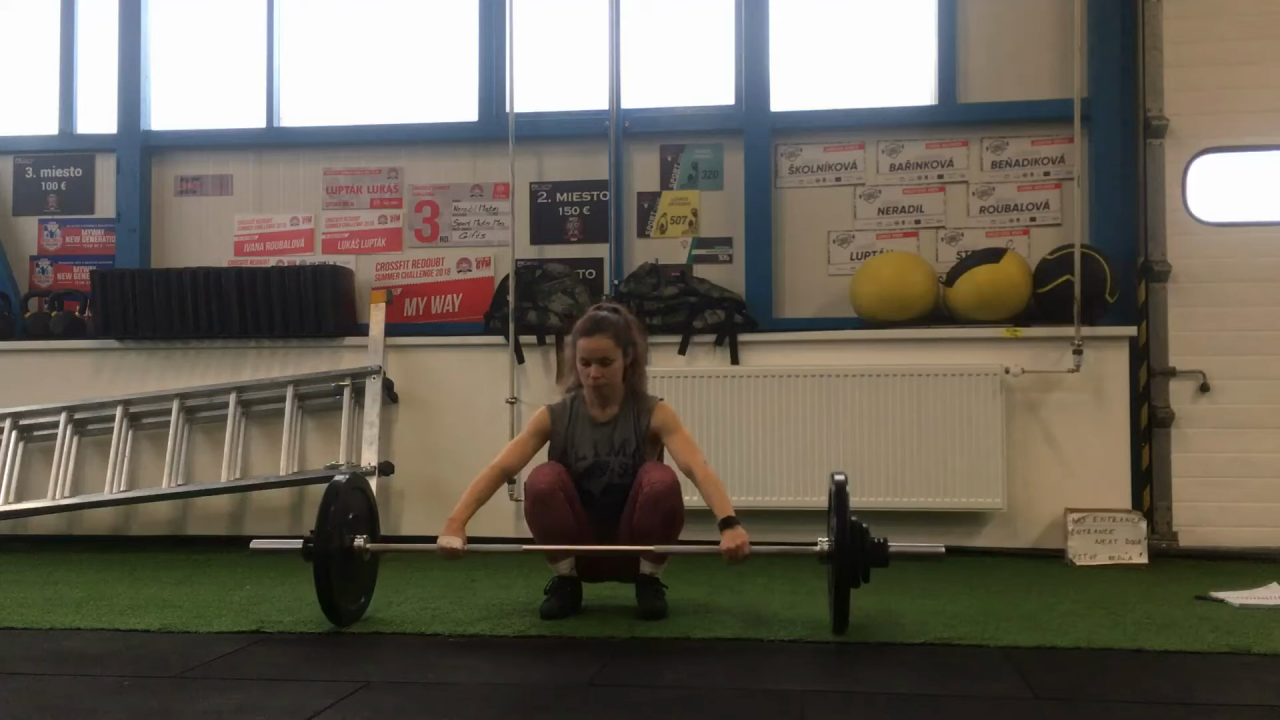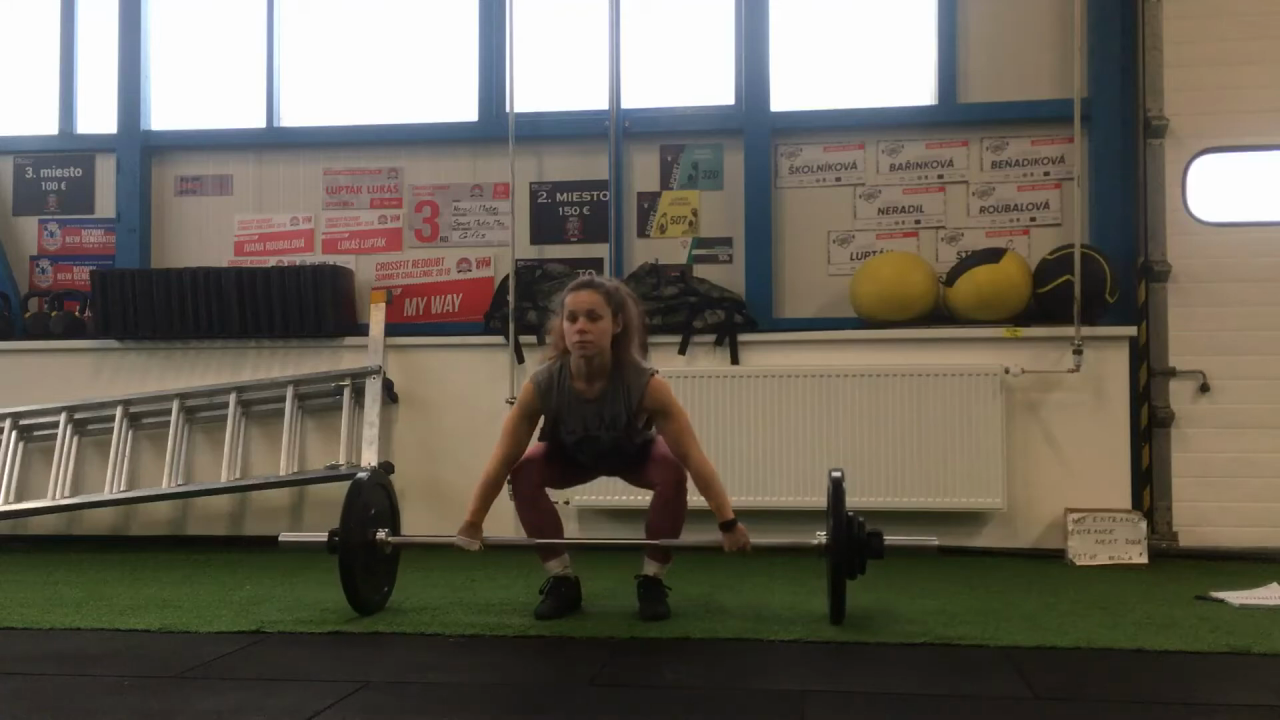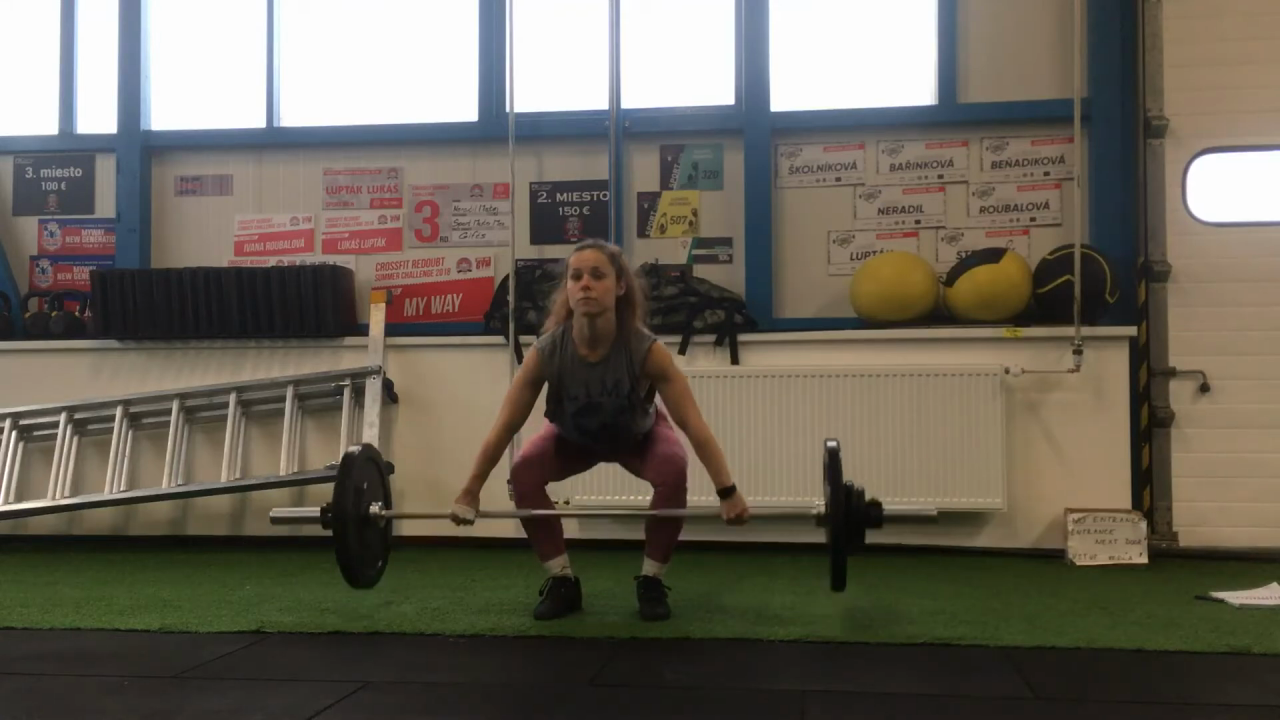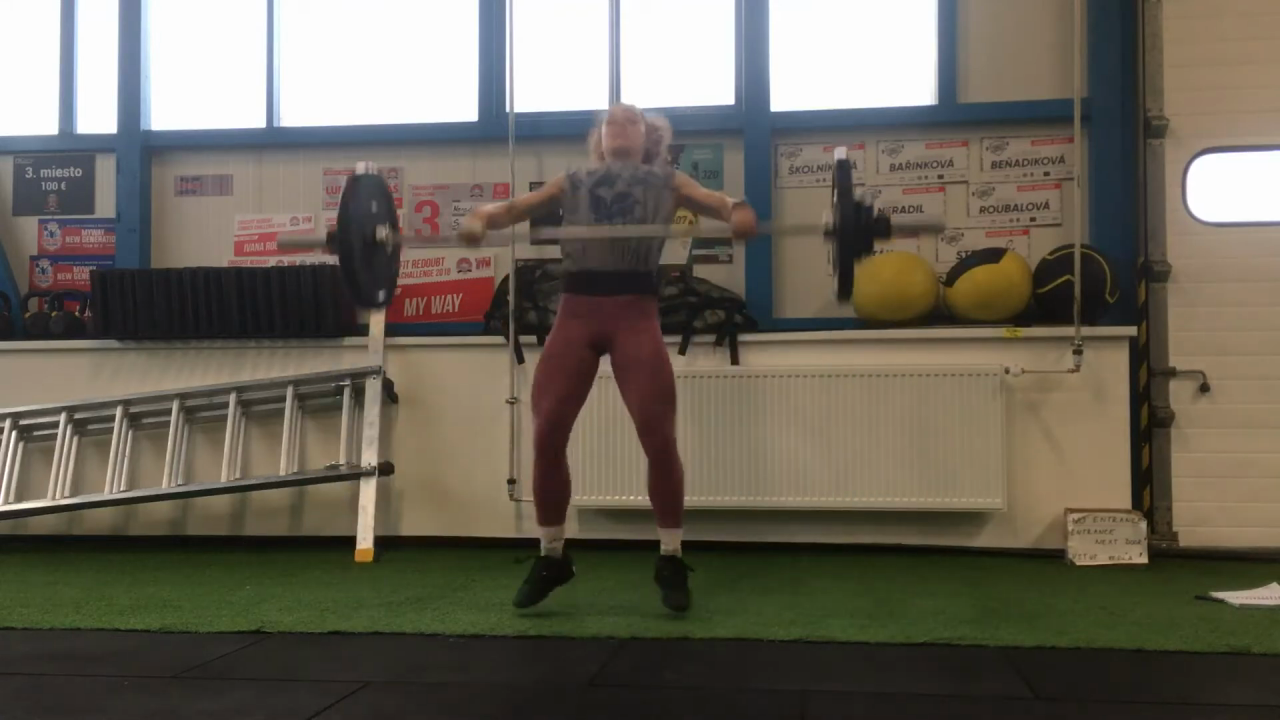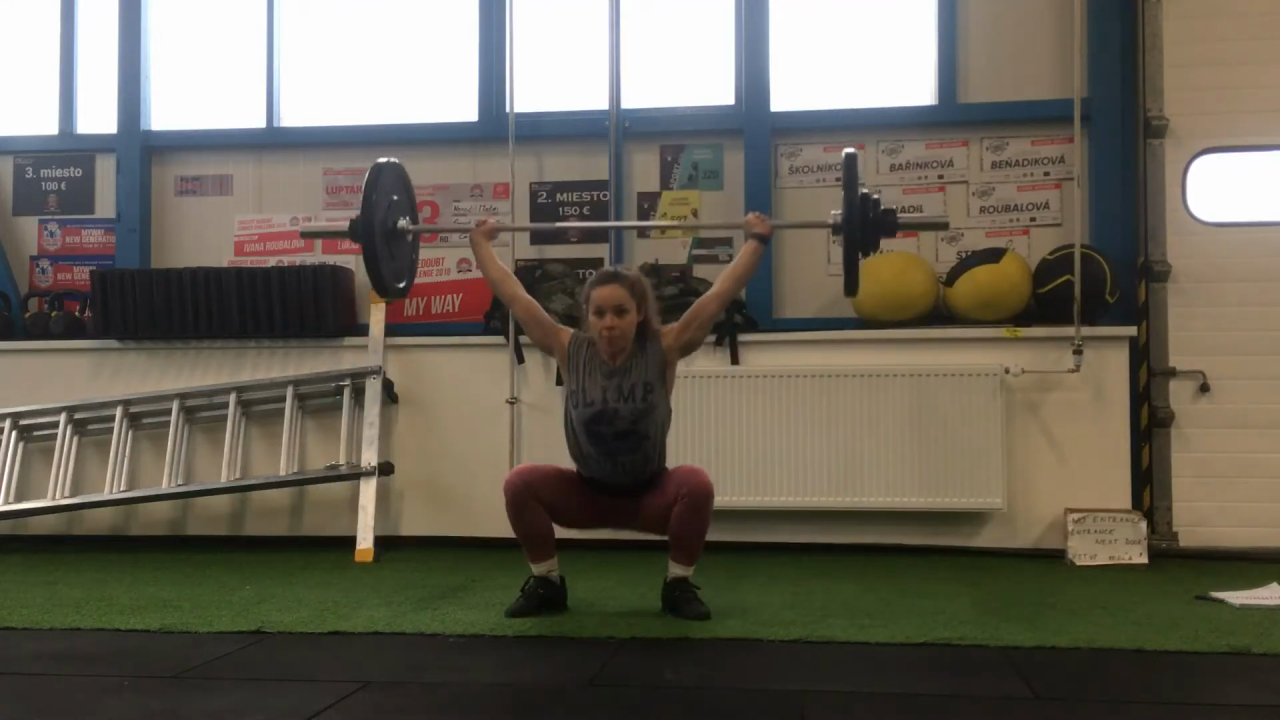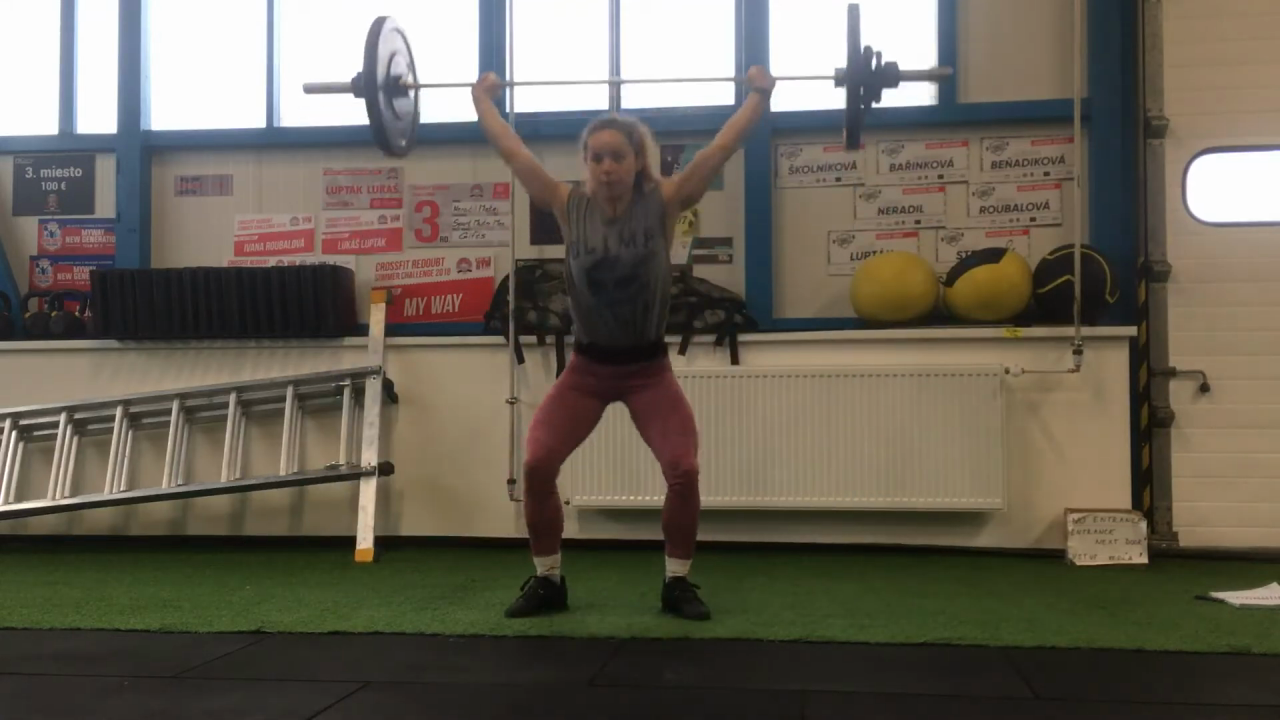
dt=0.7s
person 1, frame 1
left shoulder: (653, 413)
right shoulder: (554, 416)
left elbow: (698, 469)
right elbow: (500, 469)
left wrist: (729, 524)
right wrist: (456, 522)
left hip: (632, 545)
right hip: (578, 546)
left knee: (661, 481)
right knee: (543, 480)
left ankle: (649, 581)
right ankle: (566, 581)
person 1, frame 2
left shoulder: (645, 384)
right shoulder: (542, 385)
left elbow: (691, 457)
right elbow: (503, 460)
left wrist: (729, 524)
right wrist: (472, 523)
left hip: (634, 453)
right hip: (571, 456)
left knee: (672, 473)
right knee: (524, 473)
left ankle: (651, 581)
right ankle: (562, 580)
person 1, frame 3
left shoulder: (646, 350)
right shoulder: (546, 351)
left elbow: (692, 423)
right elbow: (506, 425)
left wrist: (728, 493)
right wrist: (471, 492)
left hip: (637, 435)
right hip: (574, 436)
left knee: (672, 472)
right knee: (524, 473)
left ankle: (651, 582)
right ankle: (562, 581)
person 1, frame 4
left shoulder: (665, 179)
right shoulder: (575, 182)
left elbow: (717, 203)
right elbow: (514, 208)
left wrist: (738, 212)
right wrist: (480, 219)
left hip: (634, 313)
right hip: (576, 312)
left knee: (659, 439)
right knee: (547, 437)
left ankle: (671, 560)
right ankle: (551, 557)
person 1, frame 5
left shoulder: (663, 351)
right shoulder: (569, 351)
left elbow: (719, 295)
right elbow: (513, 295)
left wrist: (757, 240)
right wrist: (480, 243)
left hip: (648, 493)
right hip: (588, 491)
left knee: (696, 484)
right knee: (519, 482)
left ankle: (678, 584)
right ankle: (546, 582)
person 1, frame 6
left shoulder: (662, 205)
right shoulder: (568, 207)
left elbow: (720, 149)
right elbow: (513, 151)
left wrist: (759, 95)
right wrist: (483, 100)
left hip: (648, 367)
right hip: (586, 367)
left knee: (683, 470)
right knee: (537, 466)
left ankle: (677, 583)
right ankle: (547, 580)
